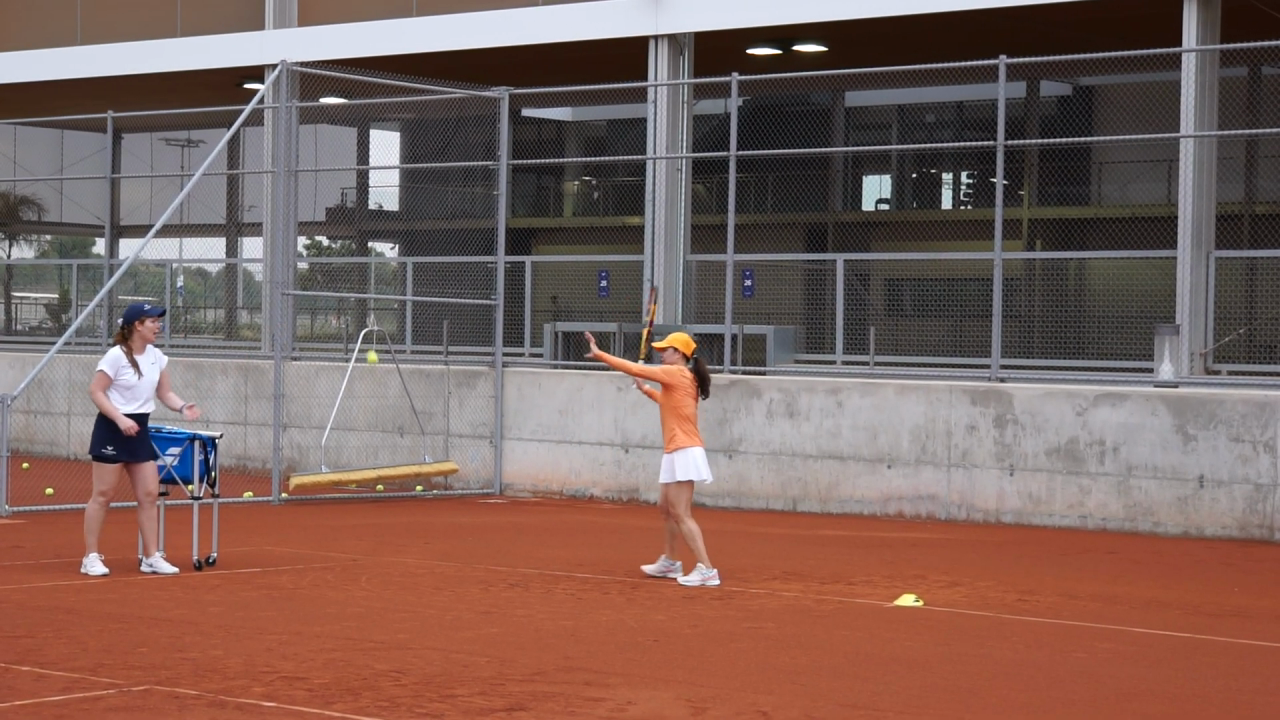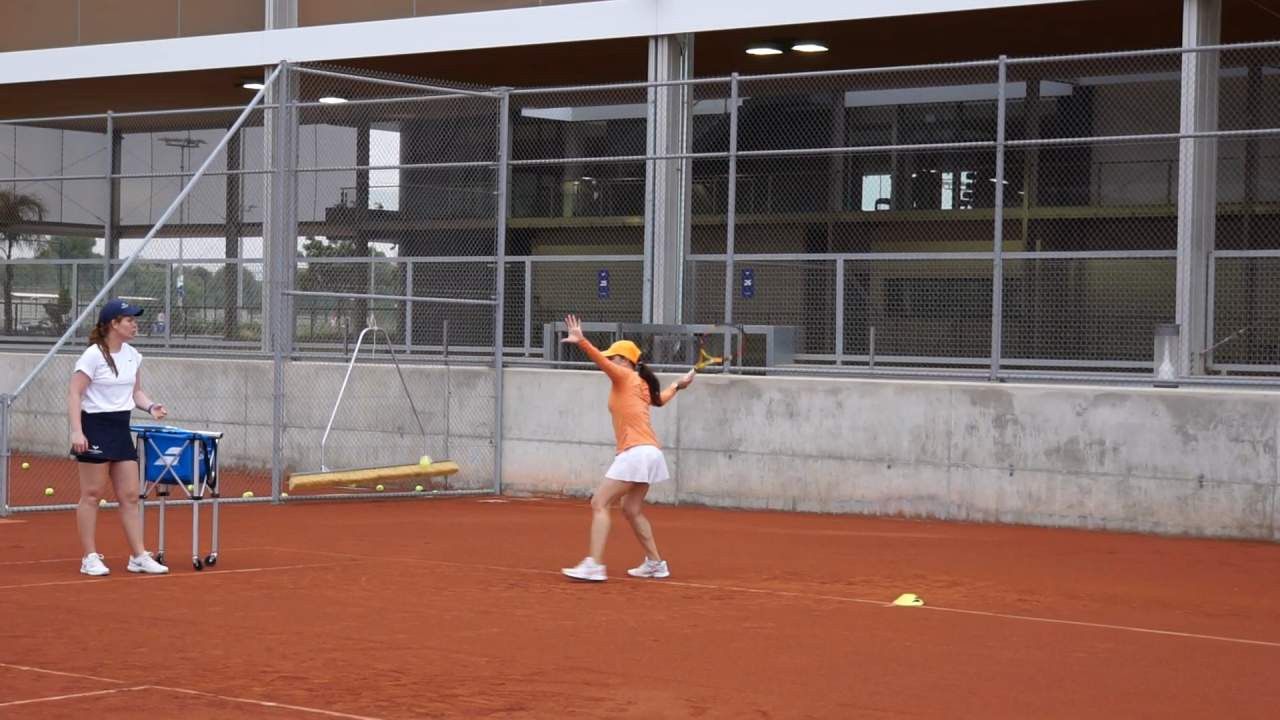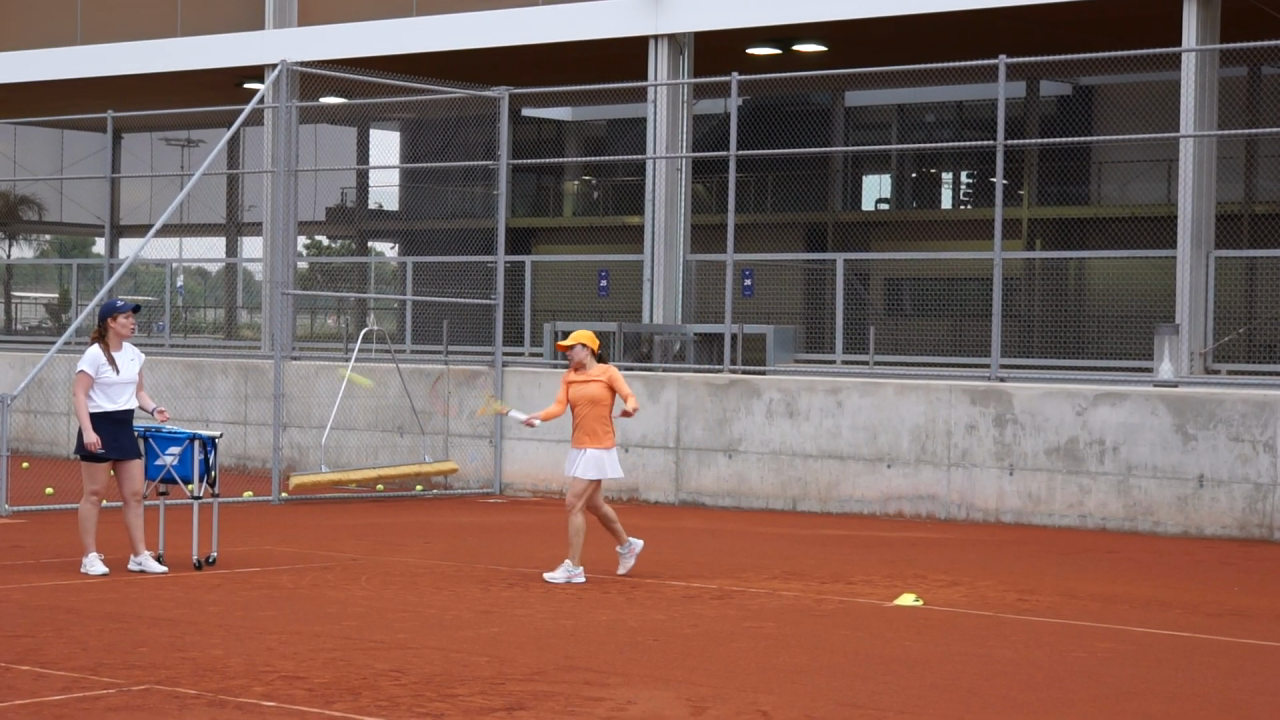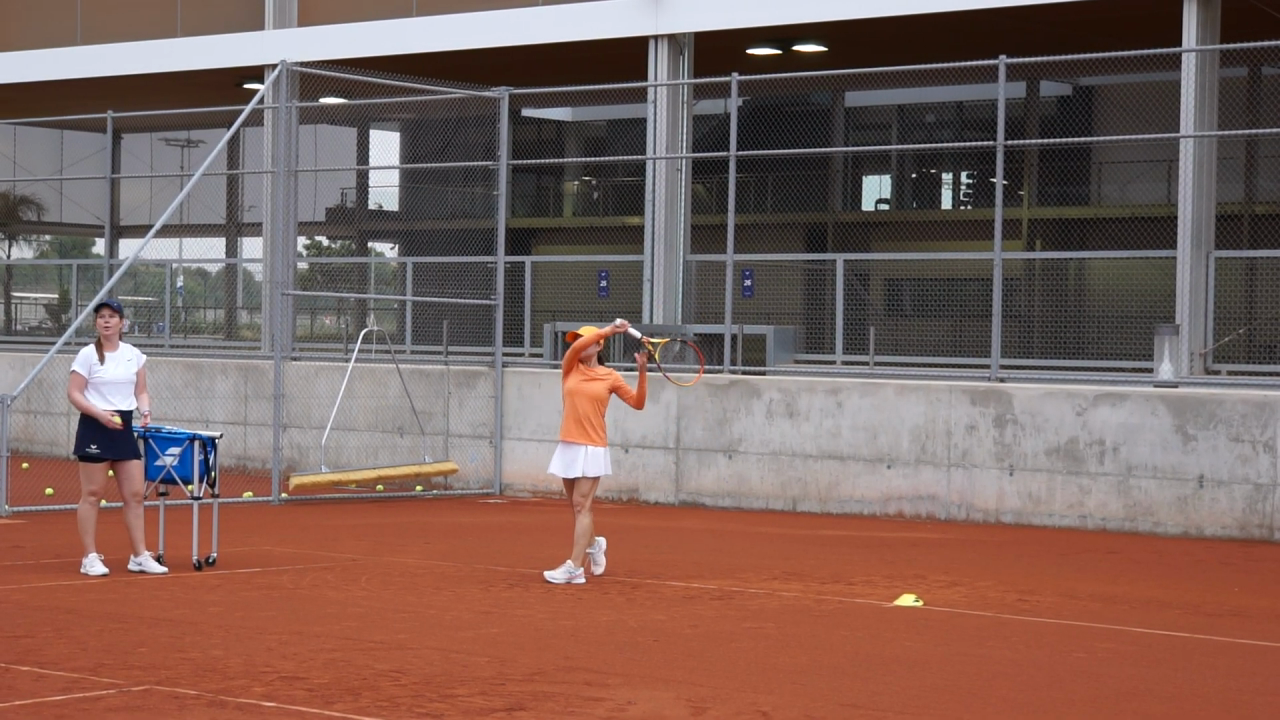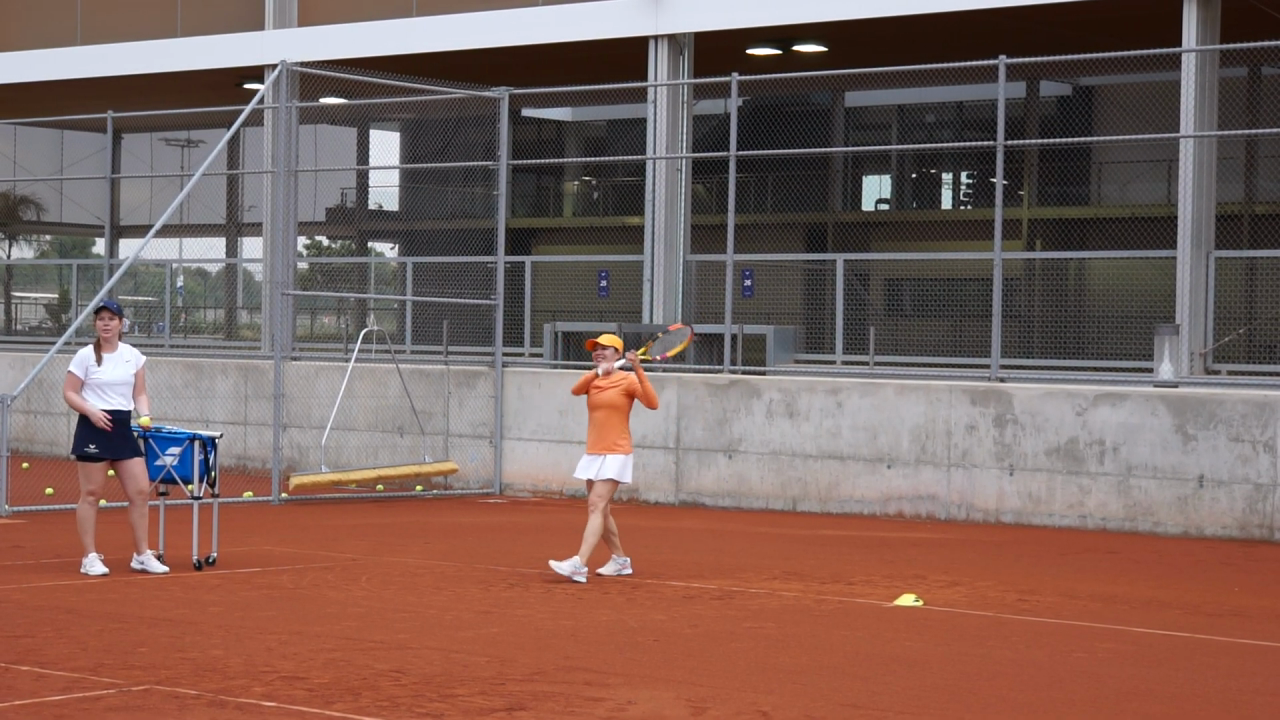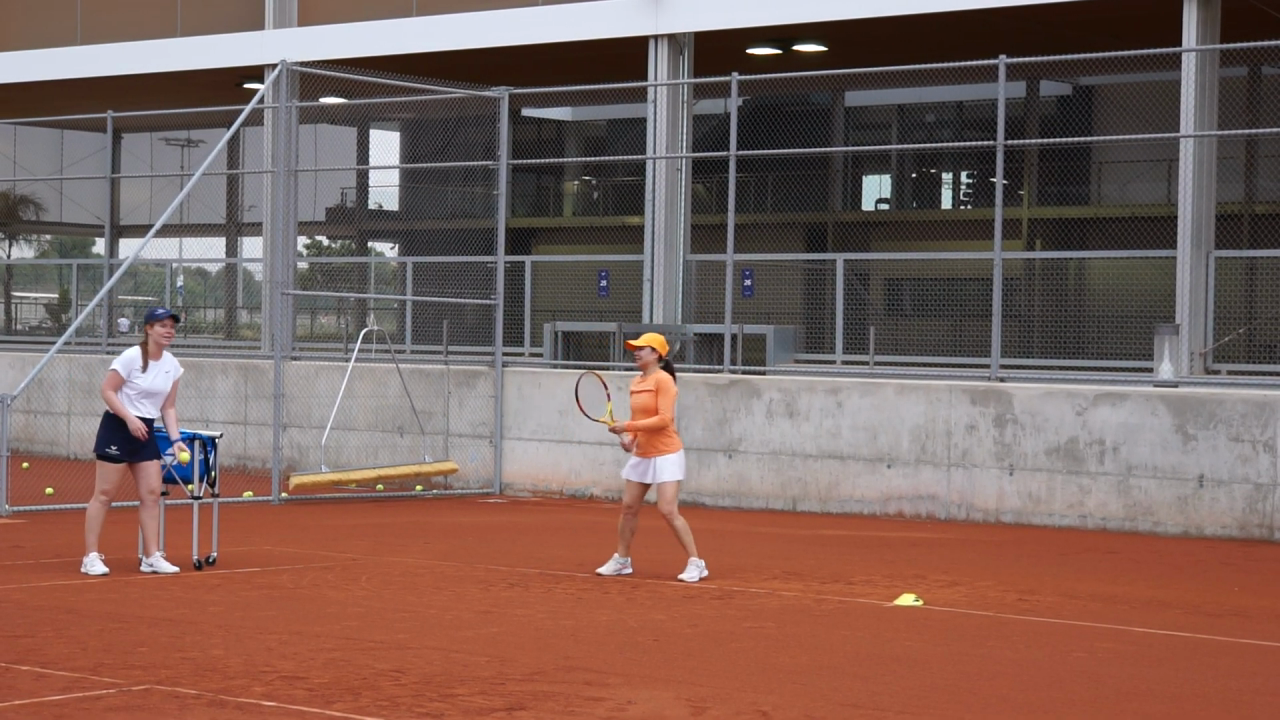
dt=0.5s
person 1, frame 1
left shoulder: (157, 357)
right shoulder: (116, 356)
left elbow: (165, 393)
right elbow: (96, 392)
left wrist: (184, 407)
right wrist: (121, 419)
left hip: (140, 431)
right hip: (113, 430)
left knee: (149, 495)
right knee: (103, 495)
left ankle: (152, 558)
right ankle: (90, 557)
person 1, frame 2
left shoulder: (132, 355)
right shoulder: (93, 355)
right elbow: (74, 394)
left wrist: (150, 406)
right wrist: (76, 431)
left hip: (121, 429)
right hip: (95, 428)
left knee: (130, 496)
right knee: (92, 495)
left ankle: (139, 557)
right ankle: (90, 557)
person 1, frame 3
left shoulder: (134, 354)
right shoulder: (94, 354)
right elbow: (79, 395)
left wrist: (153, 408)
right wrist: (87, 430)
left hip: (125, 429)
right hip: (99, 428)
left knee: (135, 494)
right knee: (94, 494)
left ankle: (140, 556)
right ankle: (90, 557)
person 1, frame 4
left shoulder: (134, 355)
right shoulder: (88, 354)
left elbow: (141, 392)
right elbow: (74, 393)
left wrist: (145, 412)
right wrist: (100, 413)
left hip: (124, 429)
right hip: (96, 428)
left knee: (135, 494)
right knee: (93, 494)
left ankle: (140, 557)
right ankle: (90, 558)
person 1, frame 5
left shoulder: (134, 356)
right shoulder: (85, 355)
left elbow: (139, 394)
right elbow: (69, 393)
left wrist: (145, 415)
right wrist: (91, 411)
left hip: (122, 429)
right hip: (93, 429)
left knee: (140, 491)
right knee: (91, 494)
left ankle: (142, 555)
right ankle: (90, 557)
person 1, frame 6
left shoulder: (173, 366)
right shoulder: (130, 356)
left elbow: (168, 407)
right elbow: (107, 392)
left wrist: (175, 439)
right wrist: (130, 419)
left hip: (145, 433)
right hip: (118, 429)
left knee: (151, 494)
right knee: (104, 494)
left ankle: (151, 557)
right ankle: (91, 557)
person 2, frame 1
left shoulder: (676, 373)
right shoulder: (687, 379)
left elbow: (635, 369)
left wrist: (599, 354)
right wrist: (645, 389)
left hip: (682, 454)
right hip: (682, 453)
left knee: (681, 514)
right knee: (666, 507)
left ankle: (707, 569)
right ankle: (669, 561)
person 2, frame 2
left shoulder: (624, 376)
right shoulder: (641, 385)
left elbow: (601, 360)
right elbow: (660, 397)
left wrist: (581, 341)
right wrist: (678, 385)
left hip: (635, 453)
right hip: (647, 453)
left knee: (599, 504)
right knee: (631, 510)
left ankle: (594, 564)
right ankle: (655, 563)
person 2, frame 3
left shoulder: (608, 373)
right shoulder: (568, 378)
left elbow: (629, 396)
right elbow: (559, 408)
left wrist: (629, 408)
right wrist: (537, 417)
left hip: (599, 450)
right hip: (580, 449)
left knee: (573, 503)
right knee: (593, 503)
left ankle: (572, 567)
right ankle: (628, 544)
person 2, frame 4
left shoulder: (611, 377)
right shoulder: (570, 368)
left elbow: (637, 403)
right elbow: (576, 348)
left wrist: (642, 372)
right wrist: (608, 329)
left hip: (592, 448)
right hip: (568, 446)
left knee: (581, 506)
right knee: (578, 505)
left ankle: (574, 568)
right ankle: (593, 544)
person 2, frame 5
left shoulder: (629, 379)
right shoulder: (589, 379)
left elbow: (653, 404)
right elbow: (576, 389)
left wrist: (639, 372)
right wrist: (596, 373)
left hip: (616, 455)
right hip: (593, 454)
left knee: (595, 506)
right knee: (600, 509)
left ankle: (577, 565)
right ankle: (620, 559)
person 2, frame 6
left shoulder: (664, 380)
right shoulder: (637, 382)
left elbow: (664, 420)
left wrist: (628, 426)
right wrist: (629, 436)
left hip: (665, 455)
right hip: (642, 456)
left knee: (668, 511)
right knee: (628, 507)
left ankle: (695, 562)
right ankle: (621, 559)
